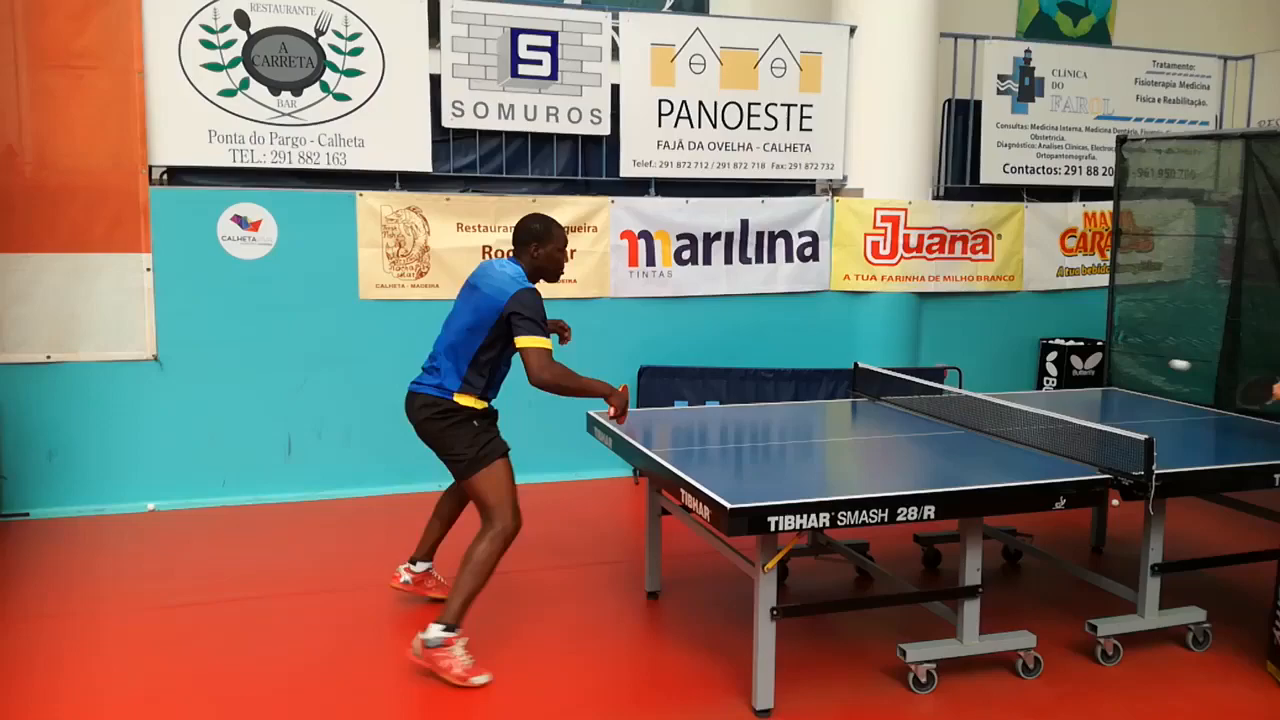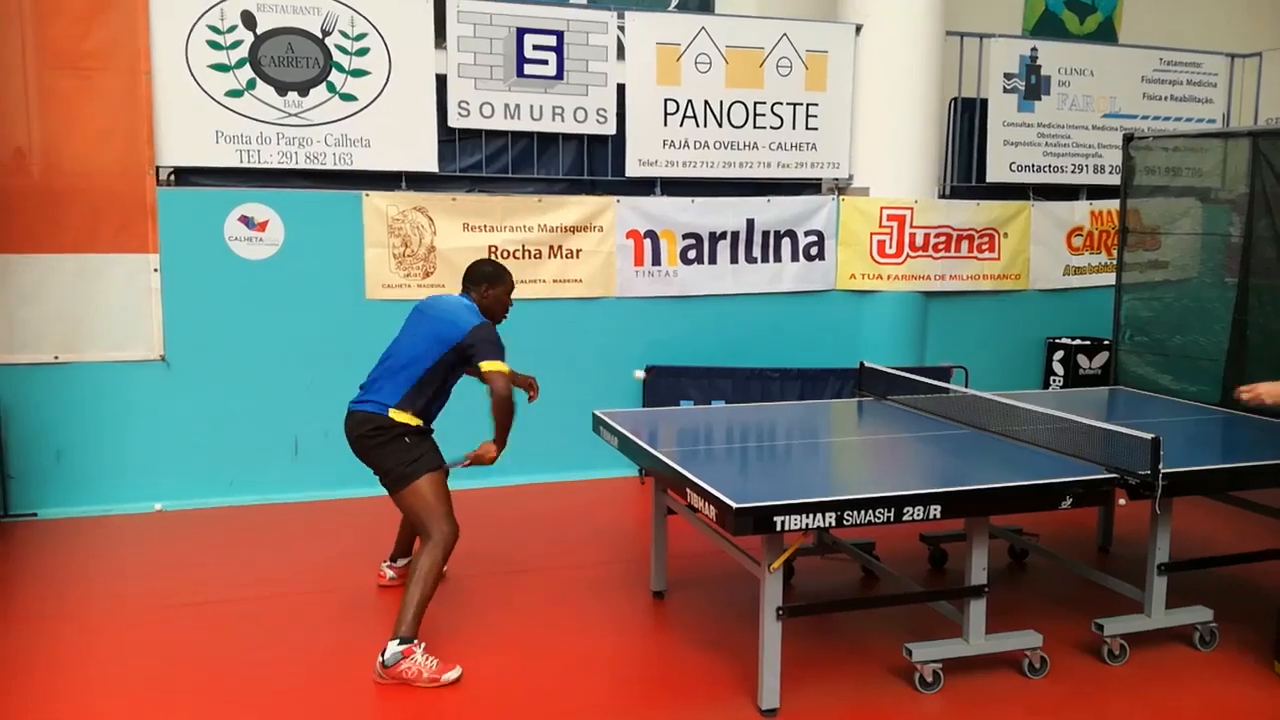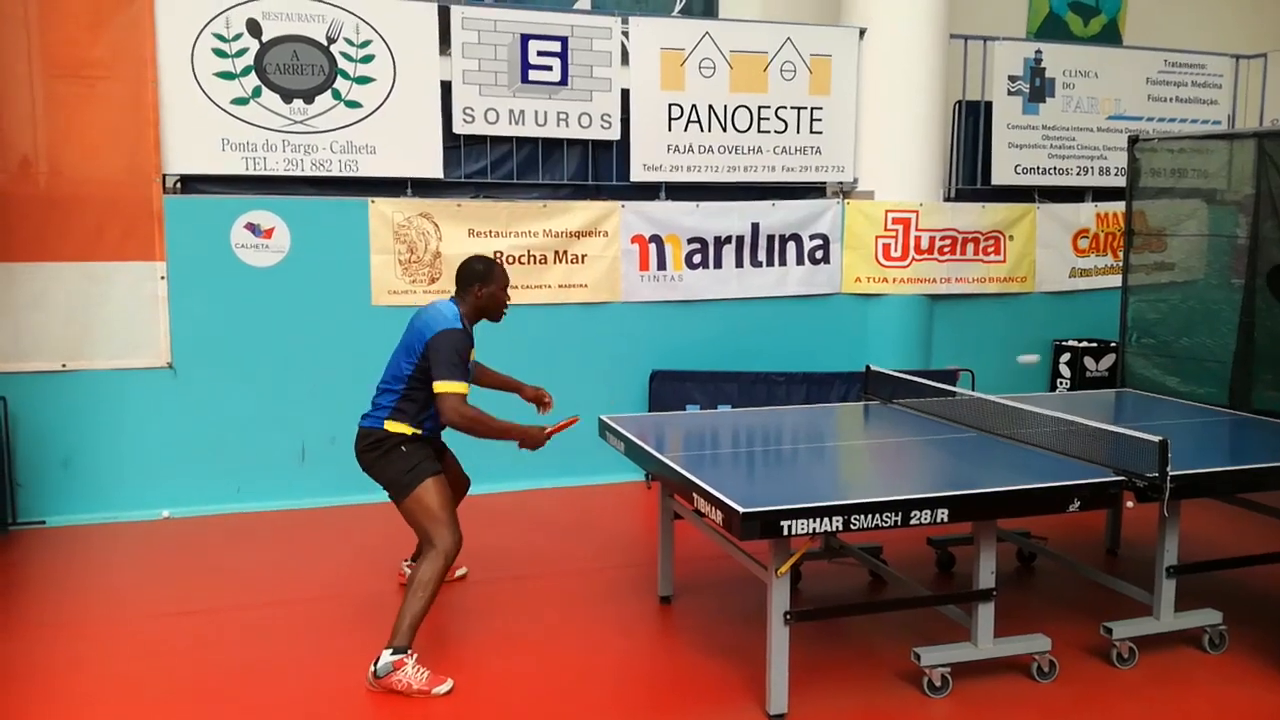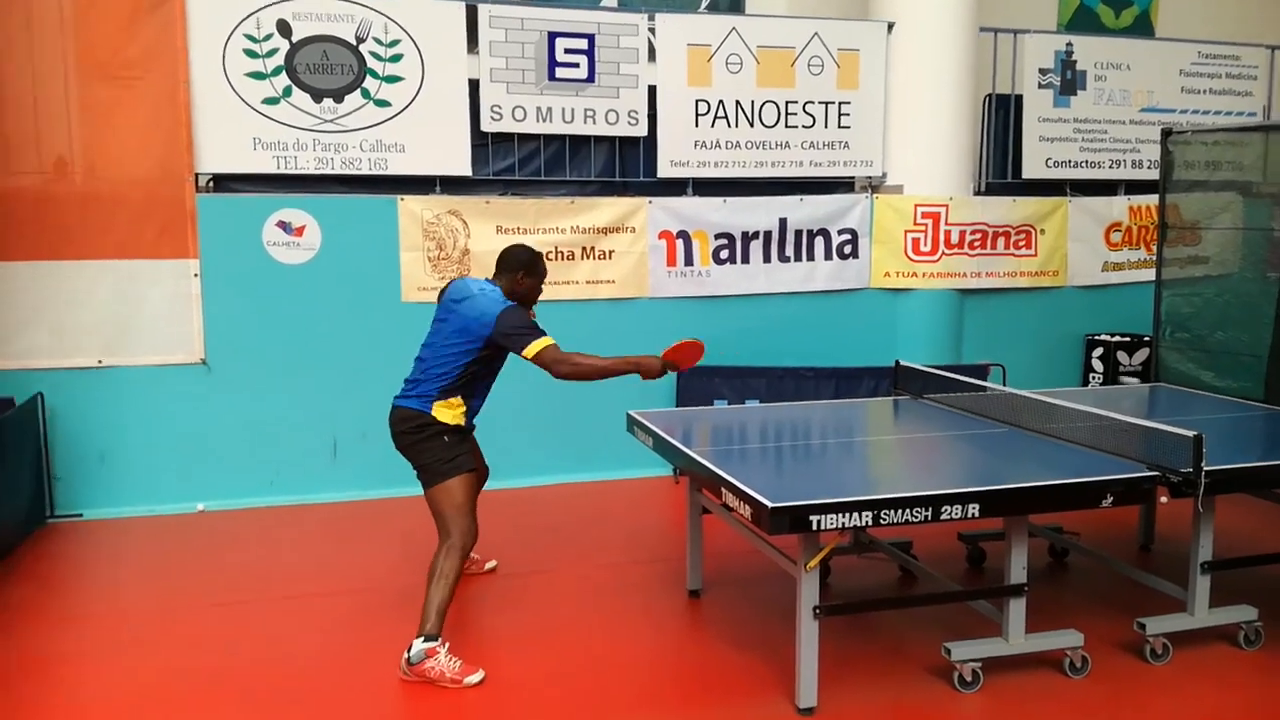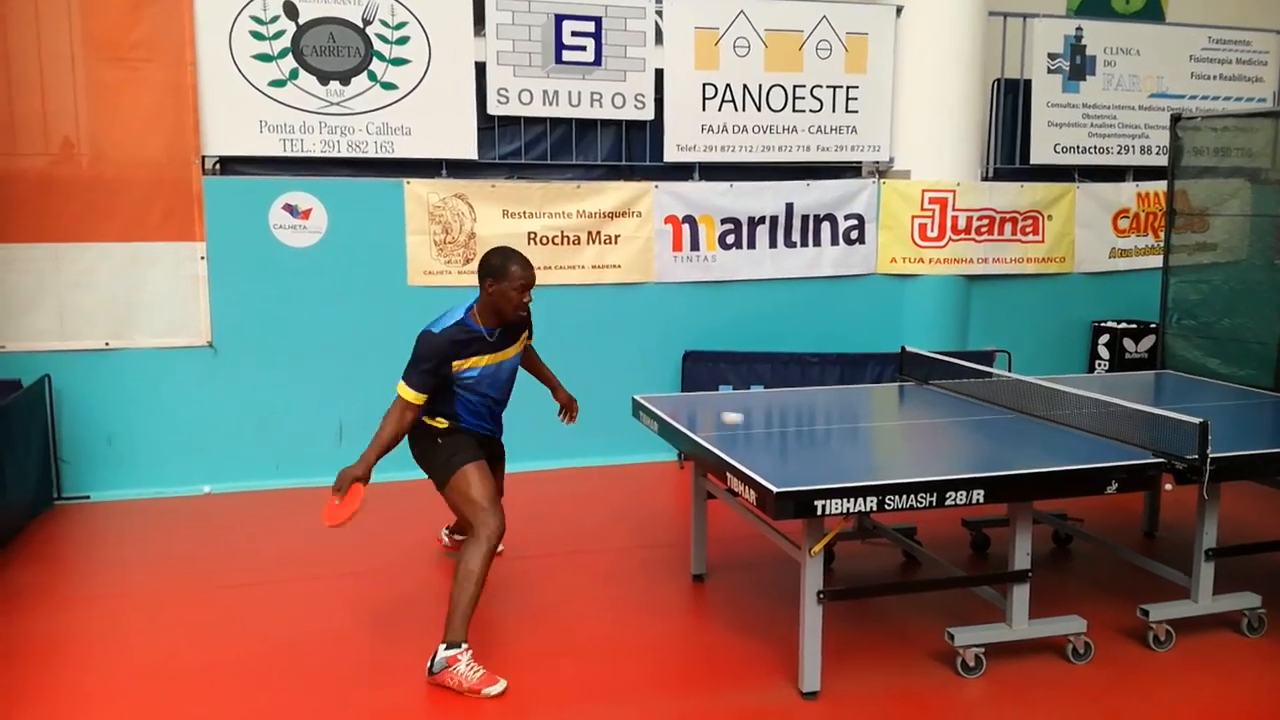
dt=0.5s
person 1, frame 1
left shoulder: (491, 270)
right shoulder: (522, 295)
right elbow: (541, 373)
left wrist: (543, 327)
right wrist: (605, 390)
left hip: (429, 398)
right hip: (453, 410)
left knee: (468, 482)
right knee: (502, 523)
left ankle: (417, 570)
right ankle: (441, 637)
person 1, frame 2
left shoulder: (435, 306)
right shoulder: (479, 328)
right elbow: (501, 393)
left wrist: (513, 377)
right wrist: (497, 442)
left hip: (369, 418)
right hip: (387, 427)
left knee: (432, 478)
right knee: (441, 533)
left ankle: (399, 563)
right ankle: (400, 652)
person 1, frame 3
left shoulder: (447, 314)
right shoulder: (450, 333)
left elbow: (466, 369)
right elbow: (455, 412)
left wrist: (521, 389)
right wrist: (519, 433)
left hip: (412, 433)
right hip: (391, 440)
left knee: (456, 485)
right knee: (446, 541)
left ankle: (417, 563)
right ankle: (393, 662)
person 1, frame 4
left shoulder: (460, 288)
right shoulder: (505, 315)
right elbow: (562, 366)
right wrist: (638, 365)
left hip: (415, 413)
right hip: (430, 425)
left knee: (475, 474)
right knee: (461, 532)
left ankle: (458, 560)
right ankle: (425, 650)
person 1, frame 5
left shoulder: (516, 315)
right shoulder: (442, 336)
right elbow: (406, 408)
left wrist: (556, 387)
right wrist: (365, 462)
left hip: (484, 431)
right hip: (445, 436)
left knee: (489, 498)
right knee: (490, 527)
left ankle: (457, 534)
right ankle: (450, 656)
